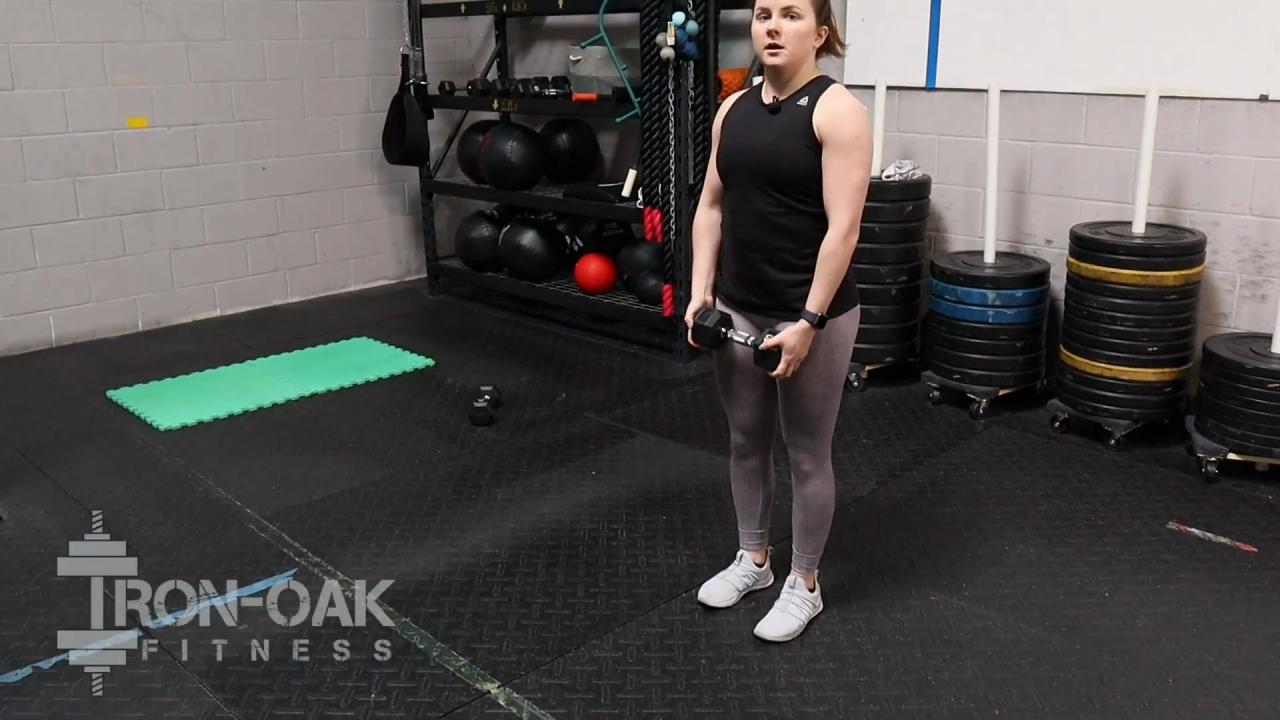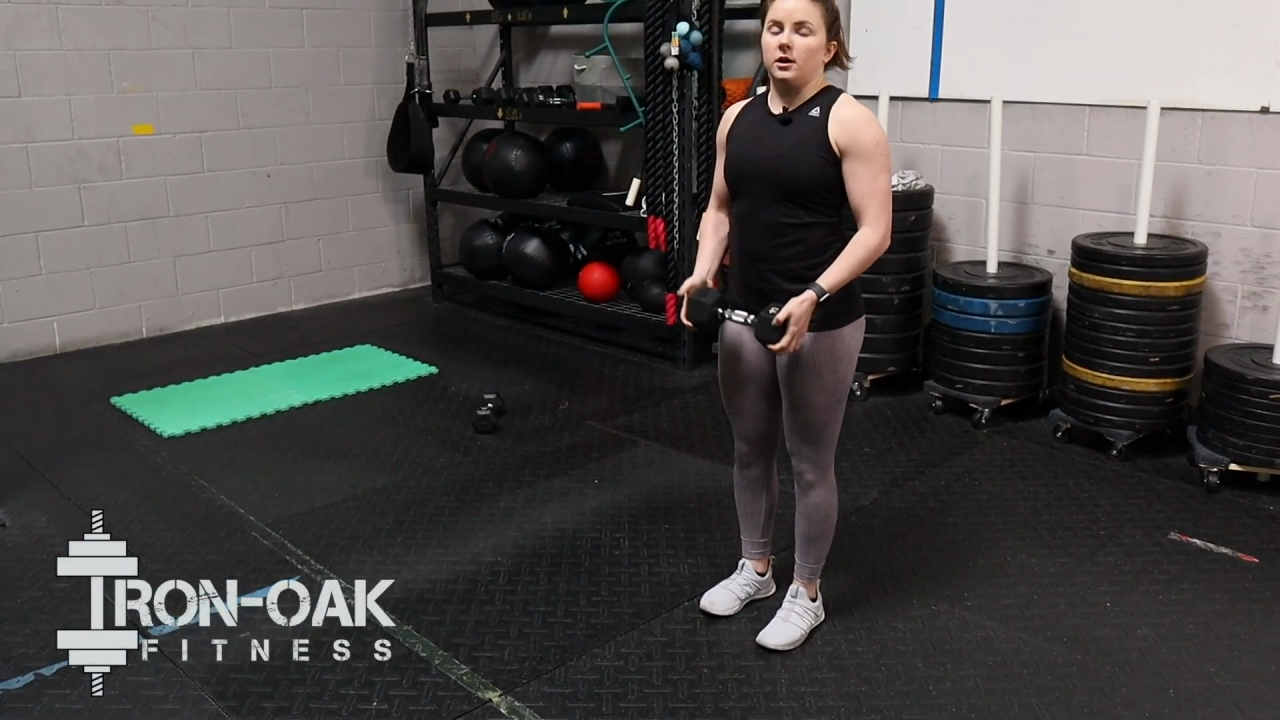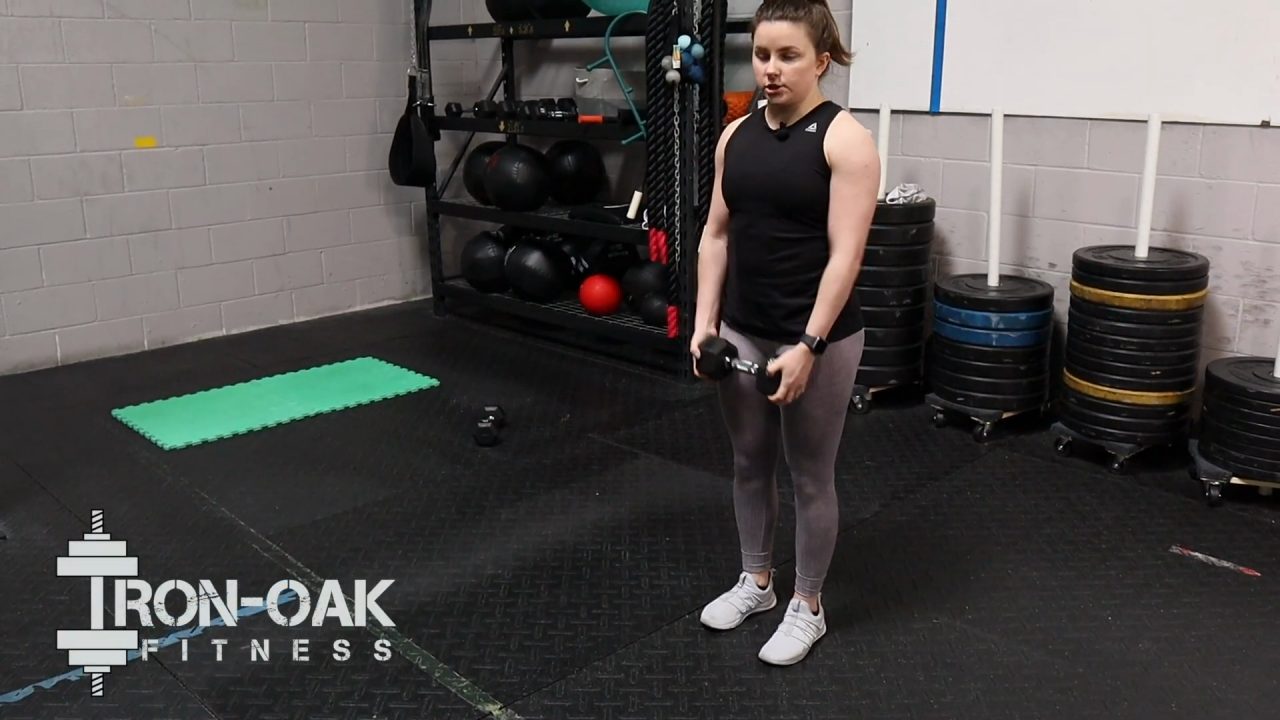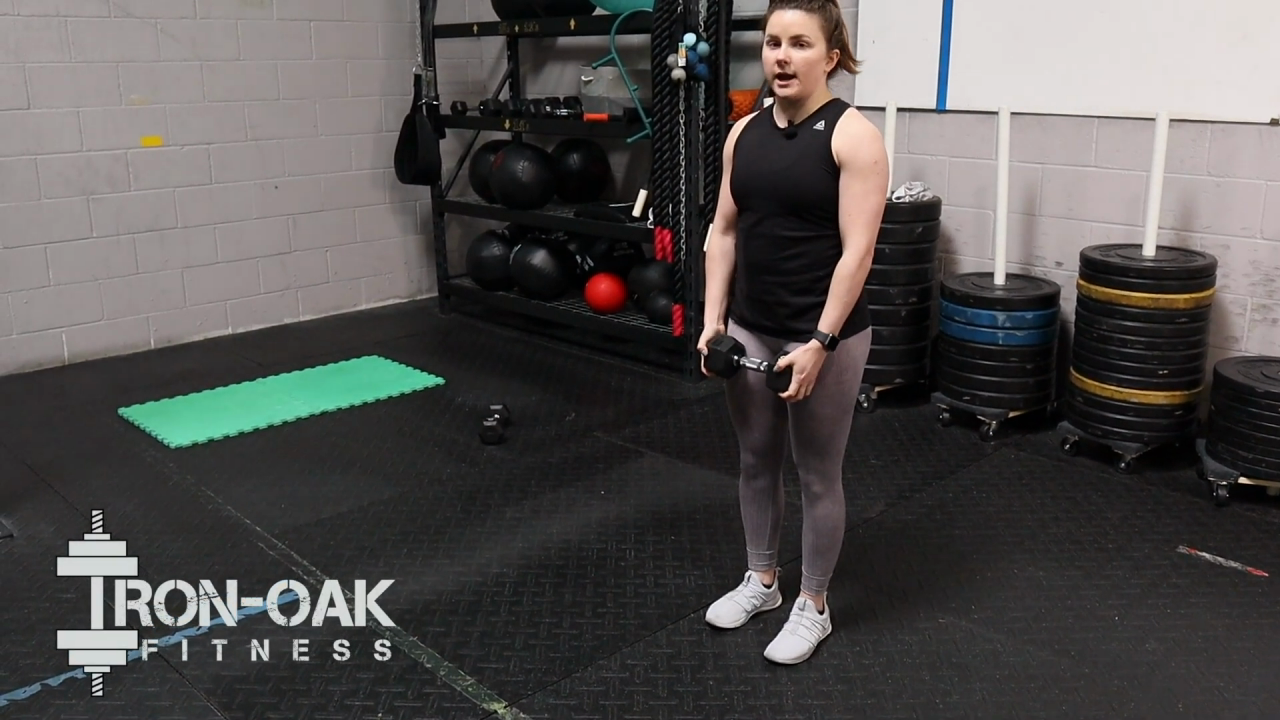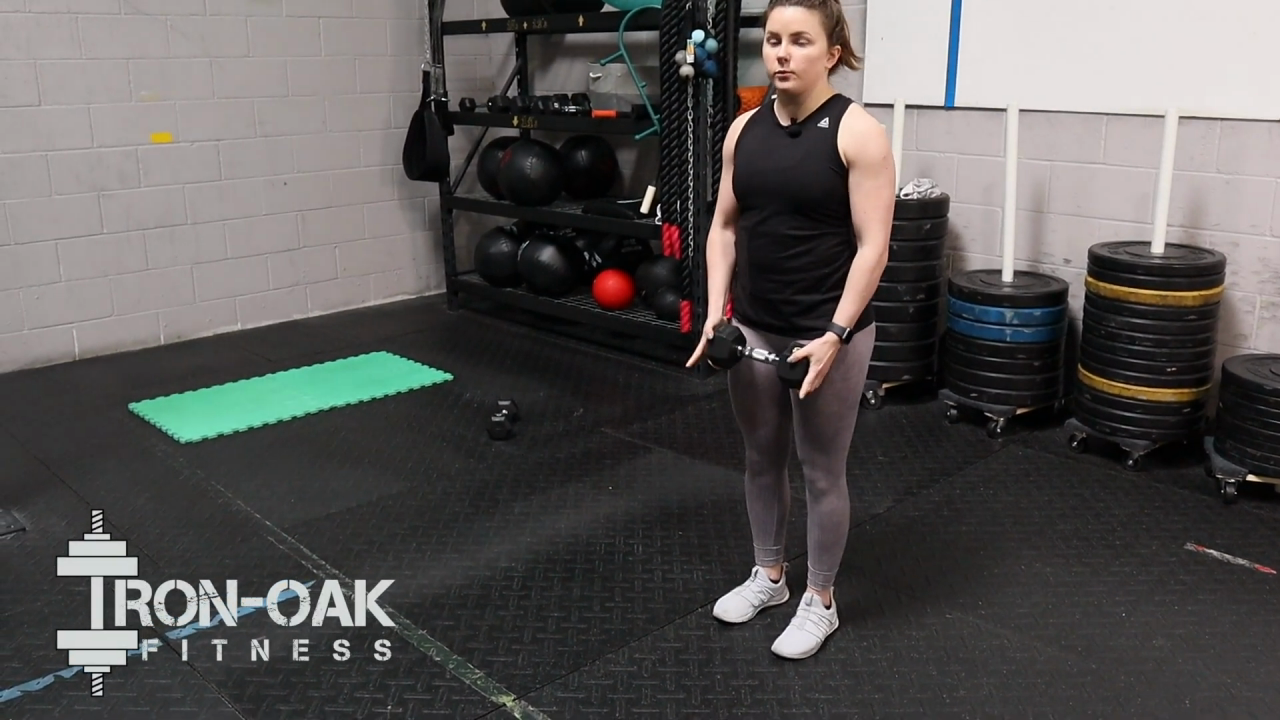
dt=1s
person 1, frame 1
left shoulder: (837, 110)
right shoulder: (734, 108)
left elbow: (843, 228)
right elbow: (712, 206)
left wrist: (808, 323)
right wrist: (701, 290)
left hip: (812, 312)
right hip: (740, 306)
left knee: (806, 453)
right knee: (746, 439)
left ankle: (804, 584)
right ankle: (752, 559)
person 1, frame 2
left shoulder: (849, 120)
right shoulder: (738, 117)
left elbow: (875, 231)
left wrist: (814, 297)
right wrist: (703, 270)
left hip: (821, 321)
right hip: (745, 312)
left knee: (809, 462)
right knee: (749, 448)
left ankle: (806, 593)
right ankle: (754, 568)
person 1, frame 3
left shoulder: (845, 138)
right shoulder: (737, 135)
left elbow: (845, 253)
right elbow: (717, 233)
left wrist: (809, 347)
right wrist: (705, 320)
left hip: (815, 336)
right hip: (743, 329)
left knee: (809, 475)
right knee: (749, 462)
left ankle: (808, 607)
right ankle: (755, 581)
person 1, frame 4
left shoulder: (853, 136)
right shoulder: (745, 132)
left elbow: (857, 251)
right elbow: (725, 231)
left wrist: (820, 343)
right wrist: (713, 317)
left hip: (823, 334)
right hip: (750, 327)
left knee: (817, 474)
right knee: (755, 460)
left ankle: (813, 606)
right ankle: (760, 580)
person 1, frame 5
left shoulder: (857, 132)
right shoulder: (745, 129)
left elbow: (872, 246)
right elbow: (725, 226)
left wrist: (836, 335)
right wrist: (716, 309)
left hip: (826, 331)
right hip: (753, 327)
left knee: (821, 471)
right knee: (762, 459)
left ankle: (820, 602)
right ankle: (768, 575)
